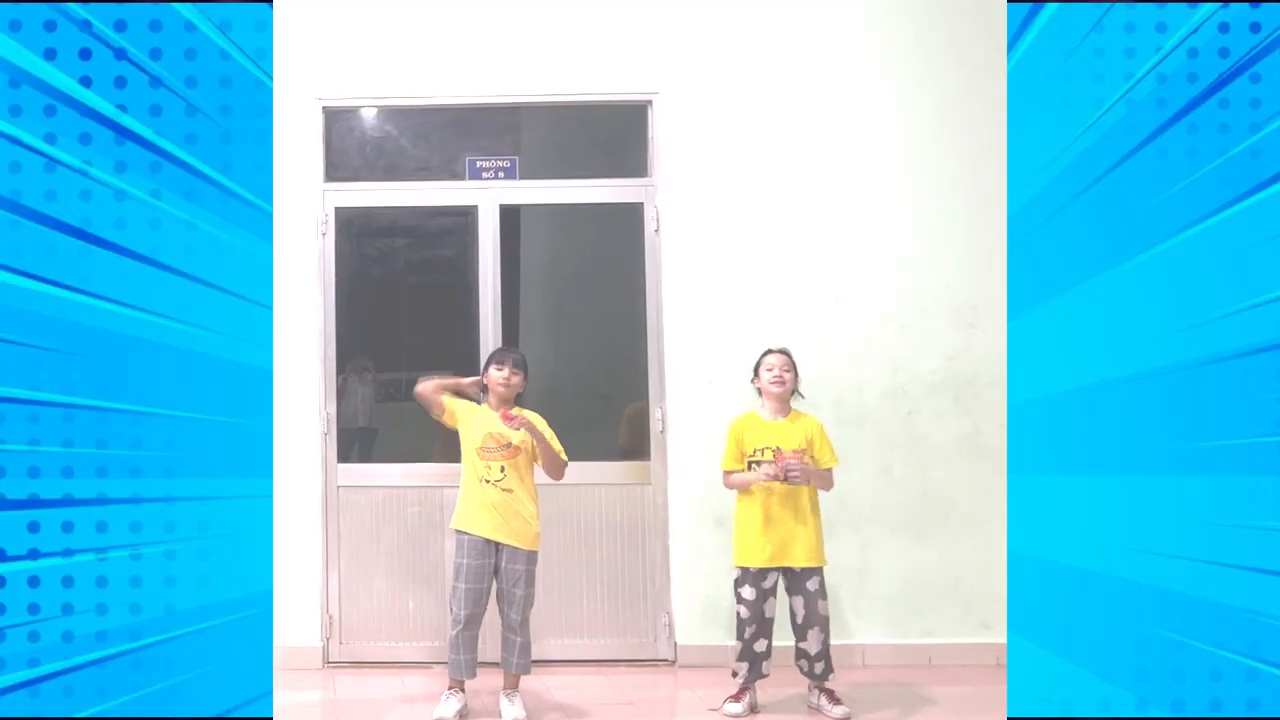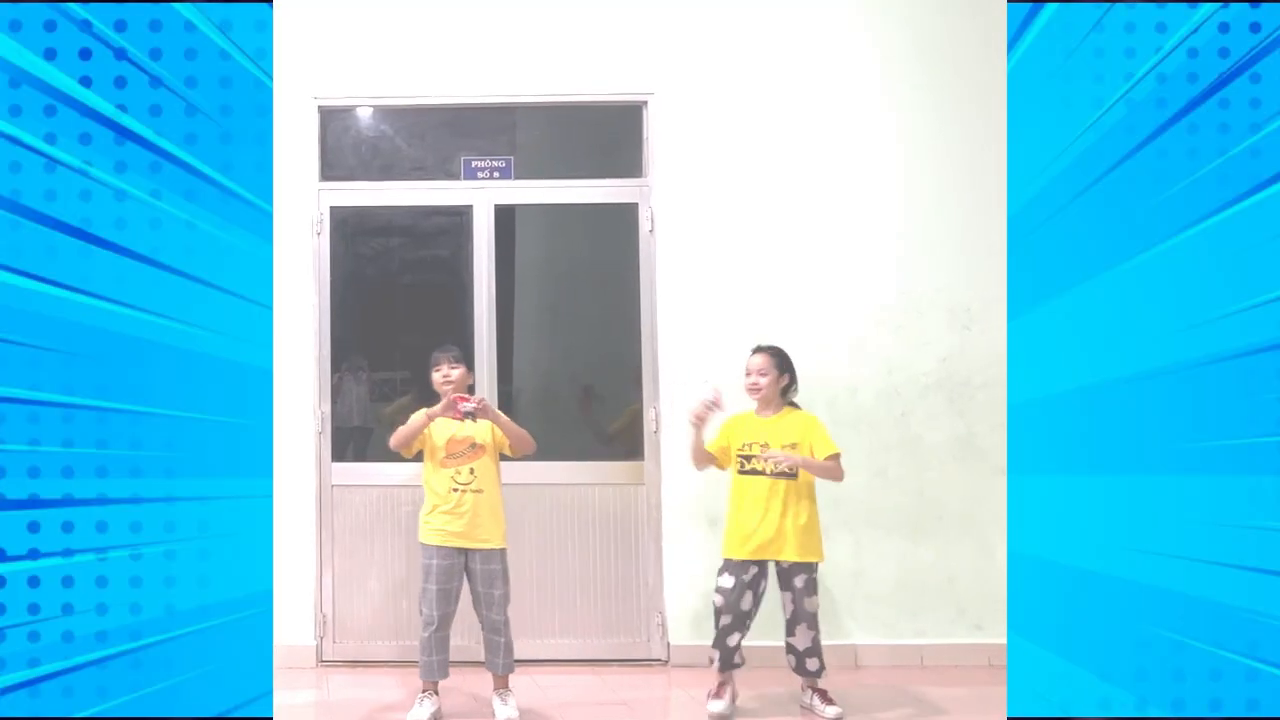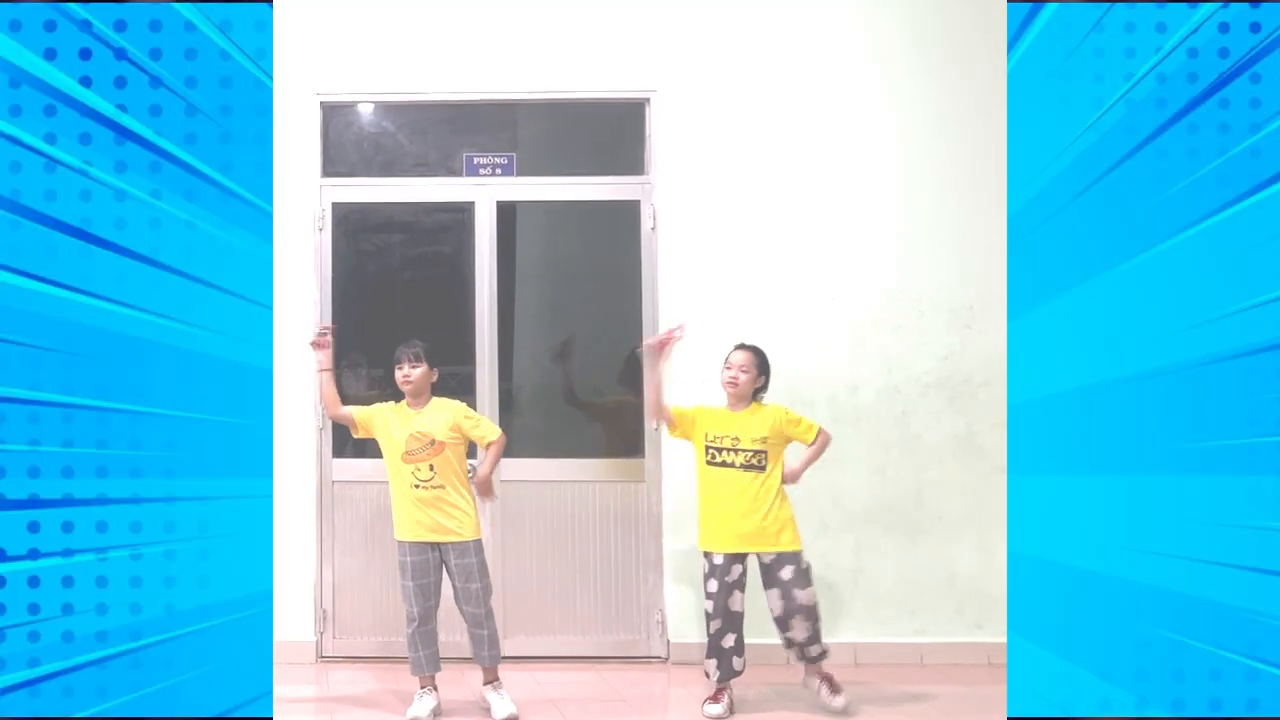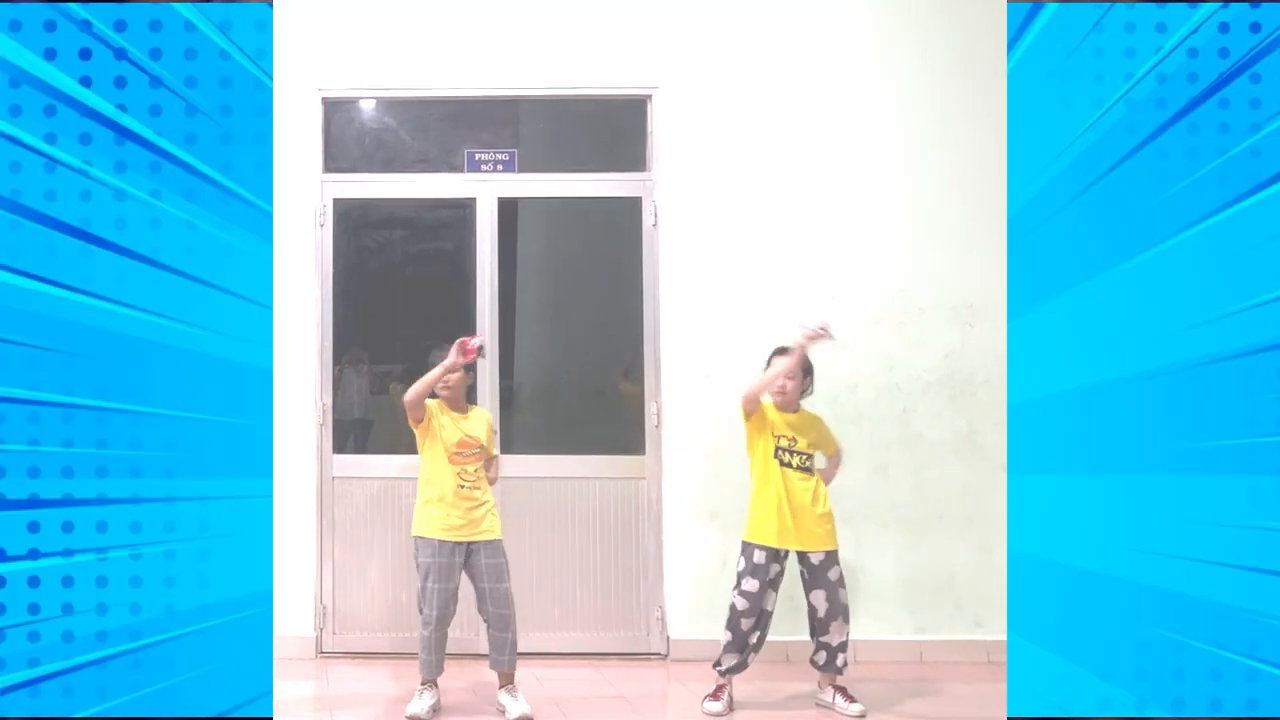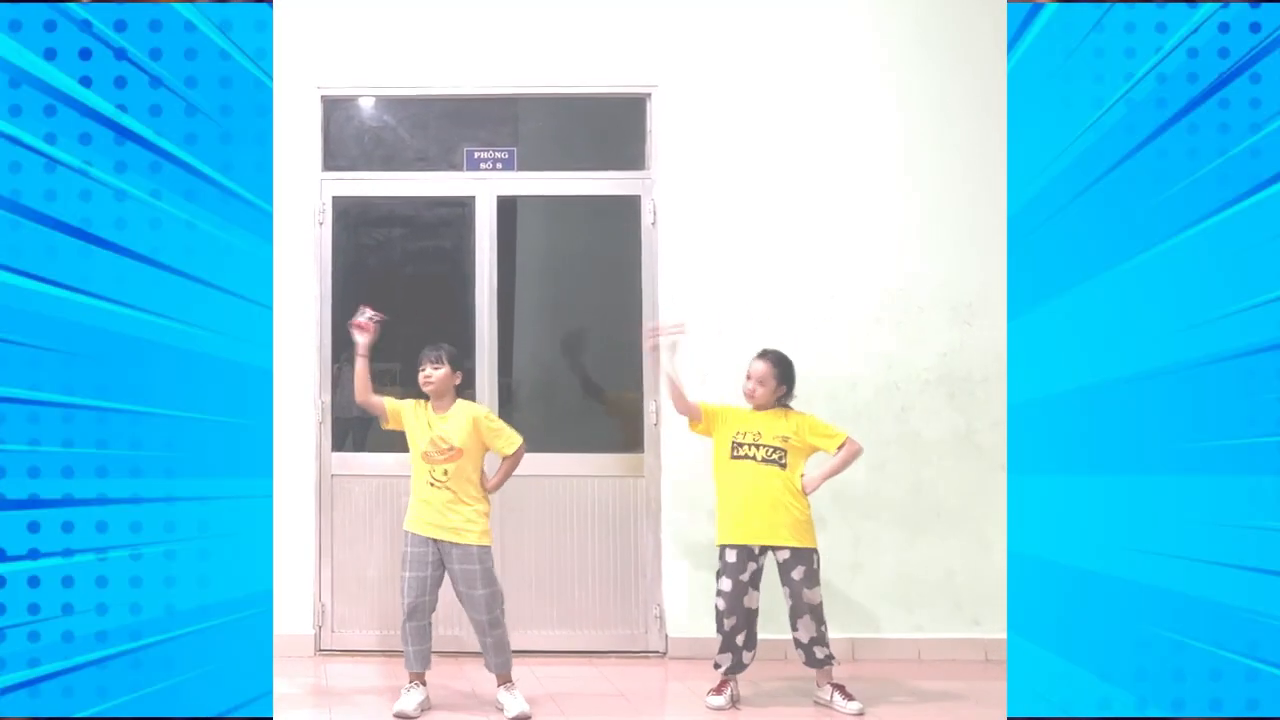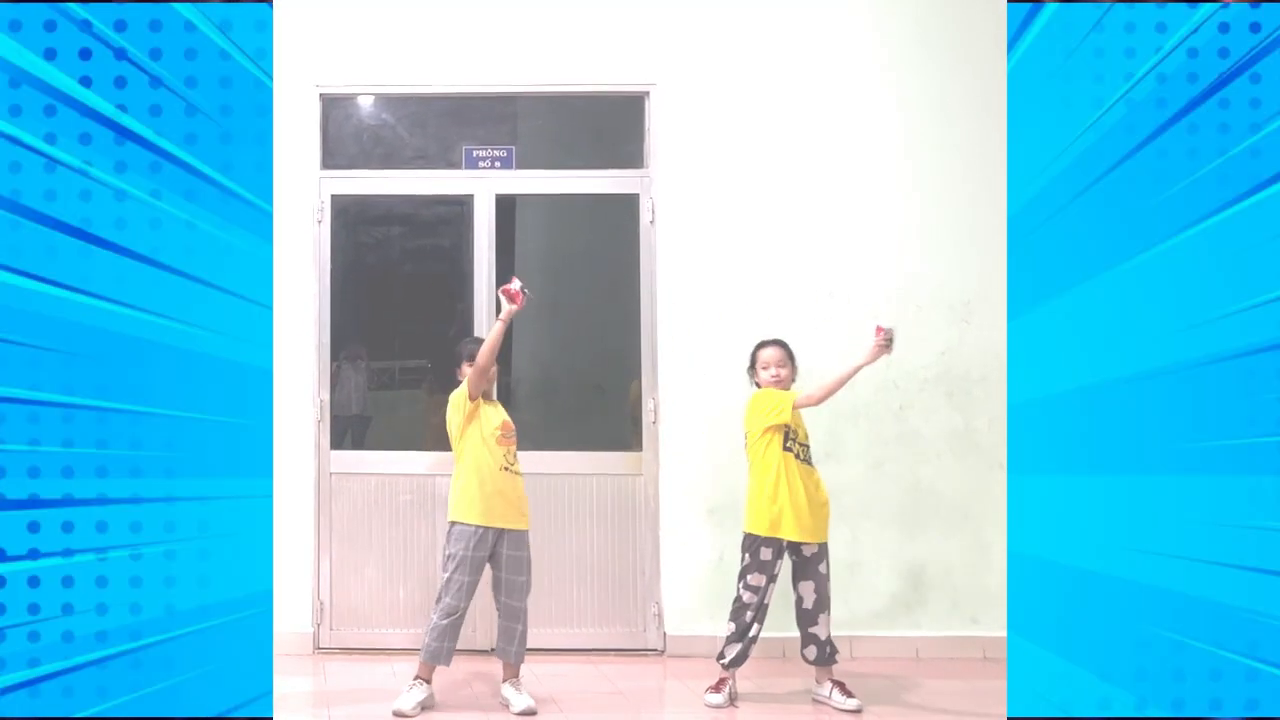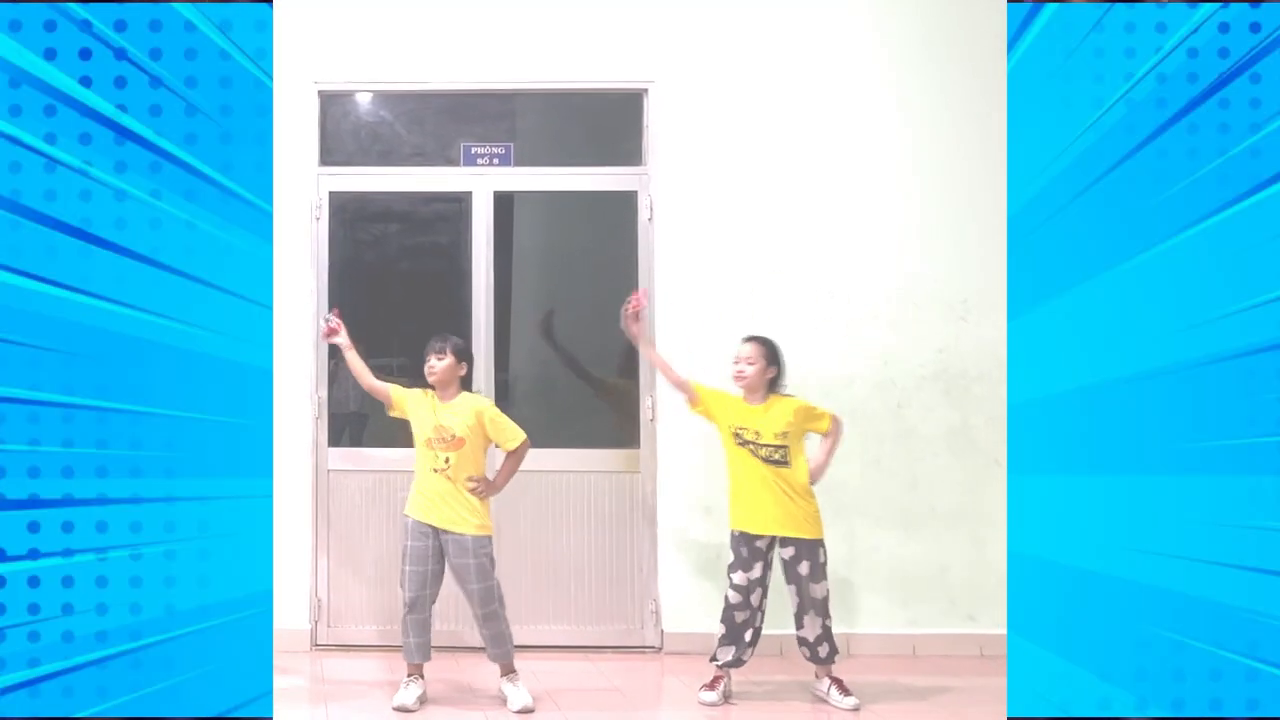
dt=0.7s
person 1, frame 1
left shoulder: (531, 420)
right shoulder: (467, 412)
left elbow: (558, 472)
right elbow: (423, 390)
left wrist: (534, 433)
right wrist: (464, 385)
left hip: (519, 533)
right hip: (474, 529)
left knee: (516, 616)
right knee: (464, 612)
person 1, frame 2
left shoulder: (488, 419)
right shoulder: (426, 418)
left elbow: (527, 448)
right elbow: (395, 444)
left wrist: (492, 415)
right wrist: (434, 413)
left hip: (487, 535)
right hip: (440, 534)
left knee: (495, 615)
right knee: (435, 617)
person 1, frame 3
left shoulder: (453, 411)
right shoulder: (383, 416)
left elbow: (496, 437)
right elbow: (333, 410)
left wrist: (486, 472)
right wrist: (325, 362)
left hip: (459, 528)
right hip: (412, 532)
left knee: (477, 606)
right knee: (419, 613)
left ankle: (492, 684)
person 1, frame 4
left shoulder: (483, 418)
right shoulder: (428, 414)
right elbow: (410, 398)
left wrist: (492, 473)
right wrist: (448, 361)
left hip: (484, 530)
right hip: (437, 530)
left knee: (500, 610)
right knee: (435, 614)
left ankle: (507, 688)
right ankle: (428, 687)
person 1, frame 5
left shoulder: (475, 416)
right shoulder: (410, 412)
left elbow: (515, 448)
right elbow: (363, 398)
left wrist: (492, 484)
right wrist: (363, 348)
left hip: (467, 530)
right hip: (422, 529)
left knee: (486, 611)
right knee: (415, 607)
left ankle: (506, 686)
right ankle: (416, 686)
person 1, frame 6
left shoulder: (497, 406)
right shoulder: (463, 401)
right elbow: (479, 365)
right wrist: (506, 316)
left hip: (512, 519)
right hip: (472, 518)
left knee: (514, 603)
right knee: (453, 602)
left ankle: (510, 682)
right ankle: (422, 683)
person 1, frame 7
left shoulder: (478, 408)
right shoulder: (415, 401)
left elbow: (519, 444)
right elbow: (371, 385)
left wrist: (495, 484)
right wrist: (344, 344)
left hip: (467, 521)
right hip: (422, 518)
left knee: (486, 601)
right knee: (415, 599)
left ankle: (509, 676)
right ankle: (414, 679)
person 2, frame 1
left shoulder: (810, 426)
right shoulder: (742, 425)
left elbow: (828, 480)
right elbow: (728, 478)
left wrist: (809, 474)
right wrist: (755, 477)
left hip: (802, 540)
right hip: (756, 540)
left knee: (812, 615)
right knee: (752, 615)
left ankle: (818, 687)
right ankle: (746, 687)
person 2, frame 2
left shoulder: (805, 423)
right shoulder: (736, 423)
left elbow: (836, 472)
right elbow: (701, 463)
left wrist: (798, 460)
right wrist: (698, 429)
left hip: (795, 537)
right hip: (745, 538)
left knee: (802, 613)
right knee: (729, 607)
left ankle: (810, 687)
right ankle: (723, 682)
person 2, frame 3
left shoulder: (775, 417)
right shoulder: (700, 418)
left elbow: (821, 436)
right elbow: (655, 411)
left wrist: (797, 467)
right wrist: (655, 364)
left hip: (772, 530)
right hip: (721, 534)
left knee: (798, 602)
right knee: (722, 610)
left ankle: (816, 671)
right ankle: (722, 687)
person 2, frame 4
left shoulder: (815, 423)
right shoulder: (756, 414)
left elbow: (834, 454)
right elbow: (752, 393)
left wrist: (826, 477)
right wrist: (797, 349)
left hip: (816, 532)
right hip: (767, 530)
left knee: (831, 607)
right knee: (747, 606)
left ankle: (828, 686)
right ankle: (723, 684)
person 2, frame 5
left shoulder: (799, 422)
right shoulder: (724, 417)
left elbow: (852, 447)
right elbow: (682, 407)
left wrist: (816, 478)
right wrist: (668, 358)
left hip: (790, 530)
right hip: (738, 531)
left knee: (806, 605)
right knee: (733, 606)
left ankle: (826, 684)
right ankle: (728, 680)
person 2, frame 6
left shoulder: (791, 412)
right shoulder: (761, 402)
right elbow: (815, 397)
right wrist: (864, 360)
left hip: (810, 523)
right hip: (769, 523)
left knee: (815, 601)
right knee: (751, 600)
left ankle: (824, 680)
right ankle: (726, 677)
person 2, frame 7
left shoulder: (793, 408)
right shoulder: (721, 405)
left elbow: (833, 425)
right elbow: (677, 379)
left wrist: (818, 467)
right wrist: (640, 338)
left hip: (798, 522)
right hip: (749, 524)
left knee: (812, 600)
right knee: (741, 600)
left ankle: (825, 678)
right ankle: (722, 674)
